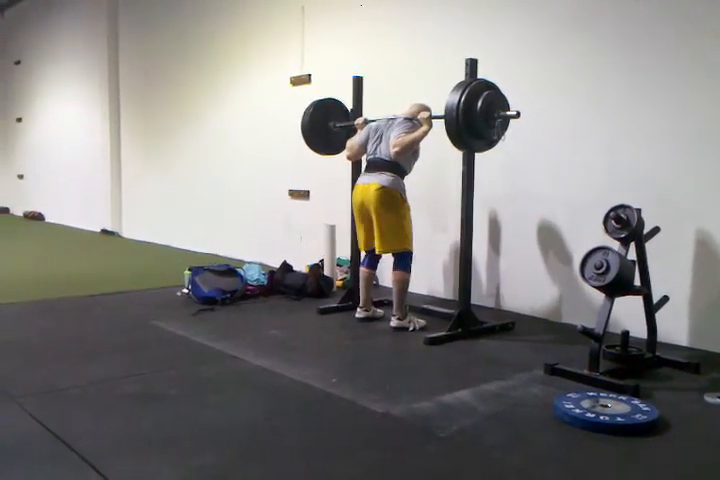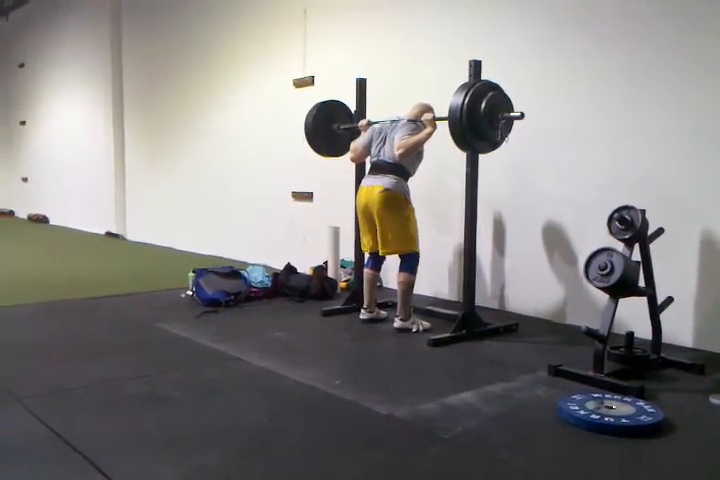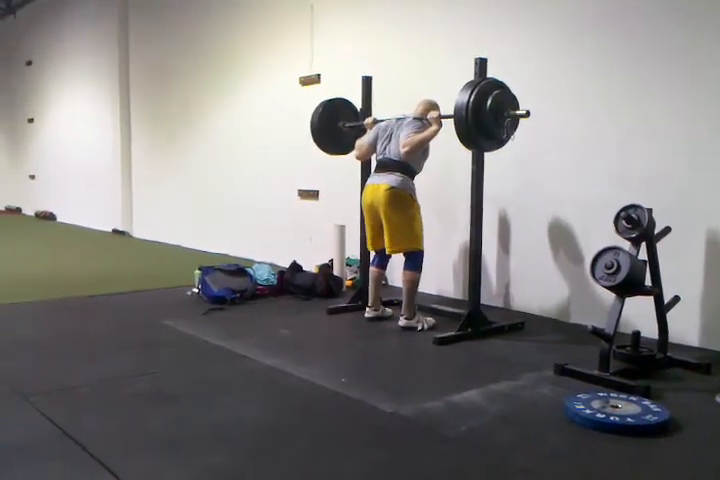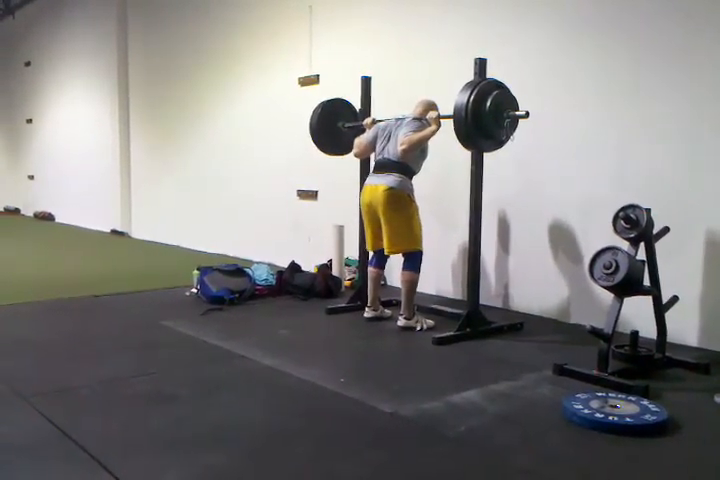
dt=0.4s
person 1, frame 1
left shoulder: (375, 125)
right shoulder: (407, 125)
left elbow: (350, 153)
right elbow: (397, 149)
left wrist: (359, 130)
right wrist: (425, 128)
left hip: (361, 189)
right hip: (385, 190)
left knee: (371, 251)
right knee: (402, 254)
left ankle: (364, 307)
right ankle: (400, 316)
person 1, frame 2
left shoulder: (378, 127)
right shoulder: (410, 128)
left elbow: (354, 155)
right elbow: (401, 151)
left wrist: (363, 132)
right wrist: (429, 130)
left hip: (365, 191)
right hip: (389, 193)
left knee: (375, 253)
right knee: (409, 256)
left ankle: (368, 309)
right ankle: (404, 318)
person 1, frame 3
left shoulder: (385, 125)
right shoulder: (416, 126)
left elbow: (360, 153)
right elbow: (407, 149)
left wrist: (369, 130)
right wrist: (435, 128)
left hip: (371, 189)
right hip: (395, 191)
left knee: (381, 251)
right knee: (413, 254)
left ankle: (373, 307)
right ankle: (408, 316)
person 1, frame 4
left shoulder: (385, 125)
right shoulder: (416, 126)
left elbow: (358, 150)
right elbow: (404, 148)
left wrist: (368, 130)
right wrist: (433, 128)
left hip: (369, 189)
right hip: (393, 191)
left knee: (379, 251)
right knee: (412, 254)
left ankle: (372, 307)
right ankle: (407, 316)
